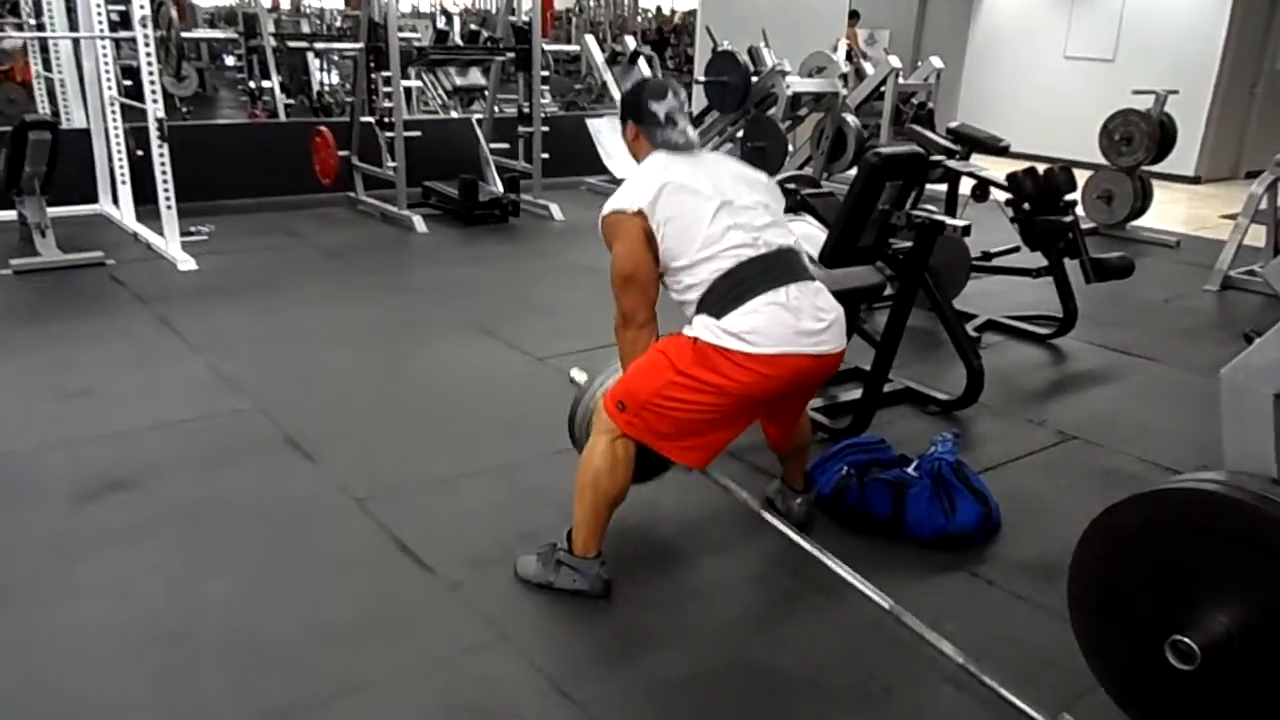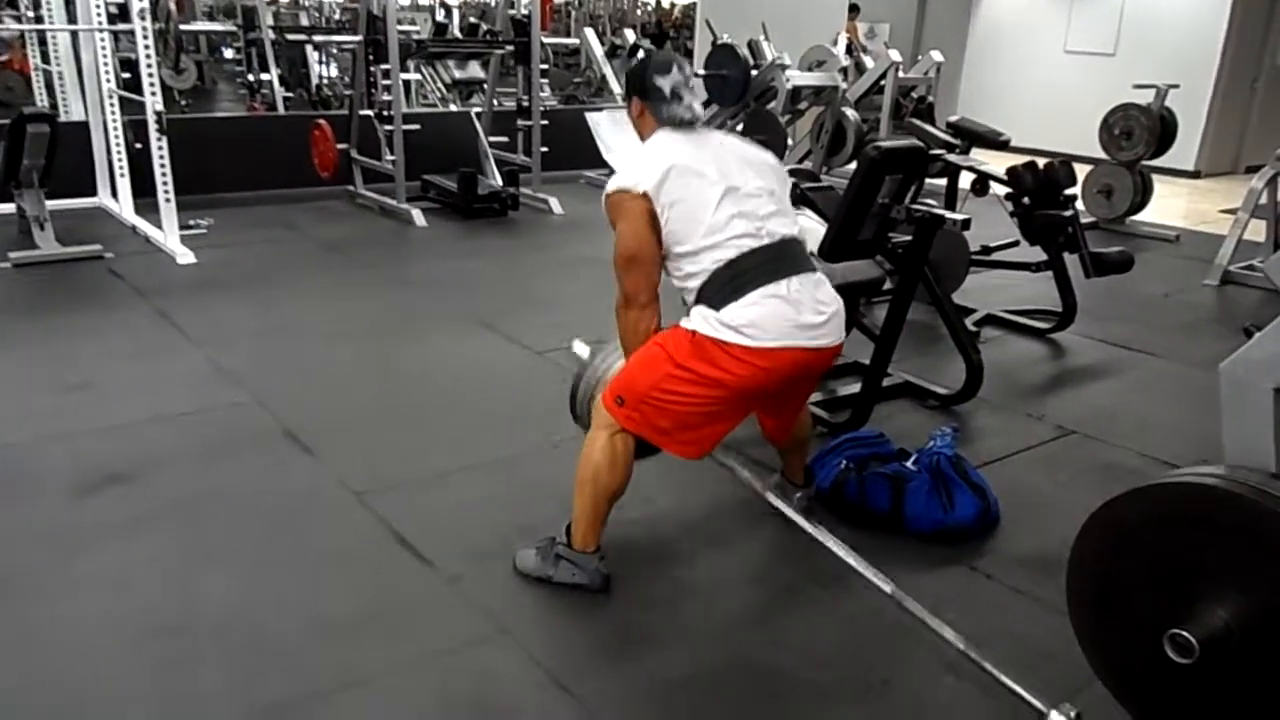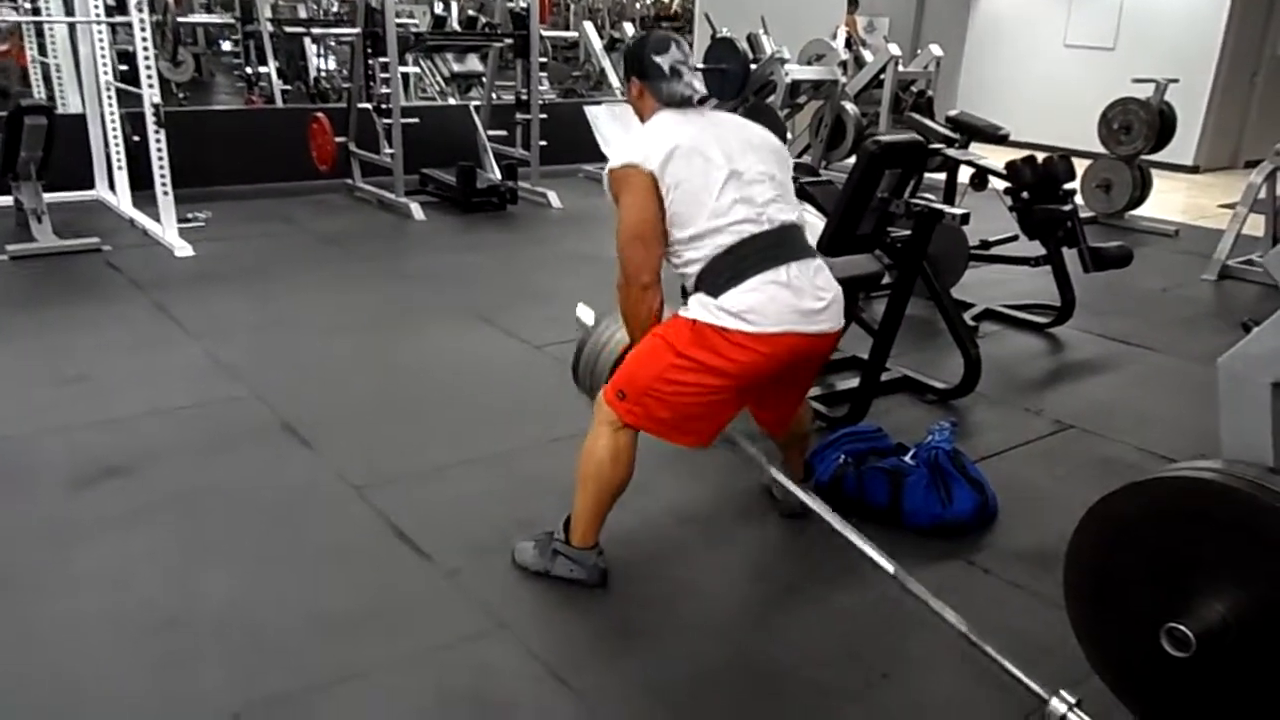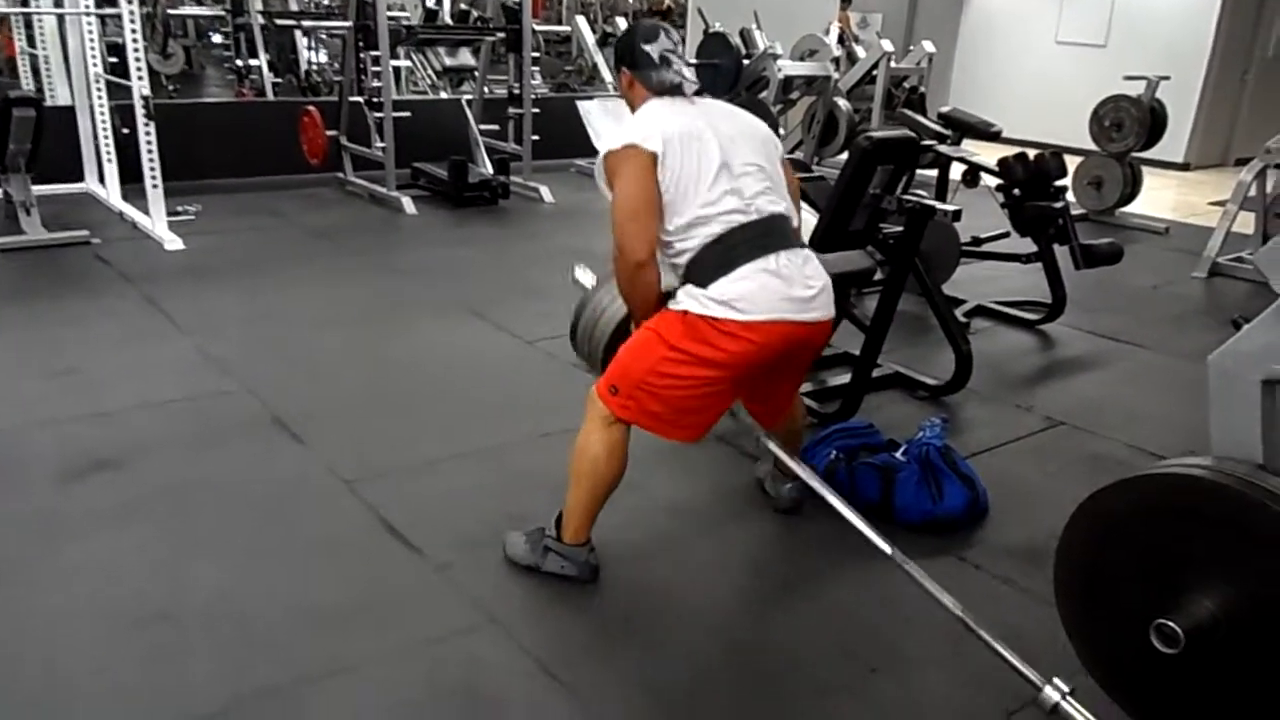
dt=0.1s
person 1, frame 1
left shoulder: (630, 202)
right shoulder: (744, 172)
left elbow: (636, 321)
left wrist: (647, 402)
left hip: (749, 337)
right hip: (825, 331)
left knee: (613, 422)
right knee: (782, 397)
left ankle: (580, 562)
right ankle: (795, 495)
person 1, frame 2
left shoulder: (635, 180)
right shoulder: (752, 153)
left elbow: (638, 304)
left wrist: (645, 376)
left hip: (747, 329)
right hip: (823, 320)
left knee: (613, 417)
right knee: (782, 397)
left ankle: (579, 556)
right ankle: (796, 489)
person 1, frame 3
left shoulder: (638, 158)
right shoulder: (756, 134)
left elbow: (640, 282)
left wrist: (646, 356)
left hip: (746, 316)
right hip: (823, 308)
left knee: (615, 411)
right knee: (781, 390)
left ankle: (577, 550)
right ankle: (796, 482)
person 1, frame 4
left shoulder: (635, 140)
right shoulder: (747, 120)
left elbow: (636, 255)
left wrist: (648, 322)
left hip: (733, 309)
right hip: (812, 298)
left knee: (608, 408)
right knee: (776, 391)
left ankle: (568, 547)
right ankle: (785, 480)
